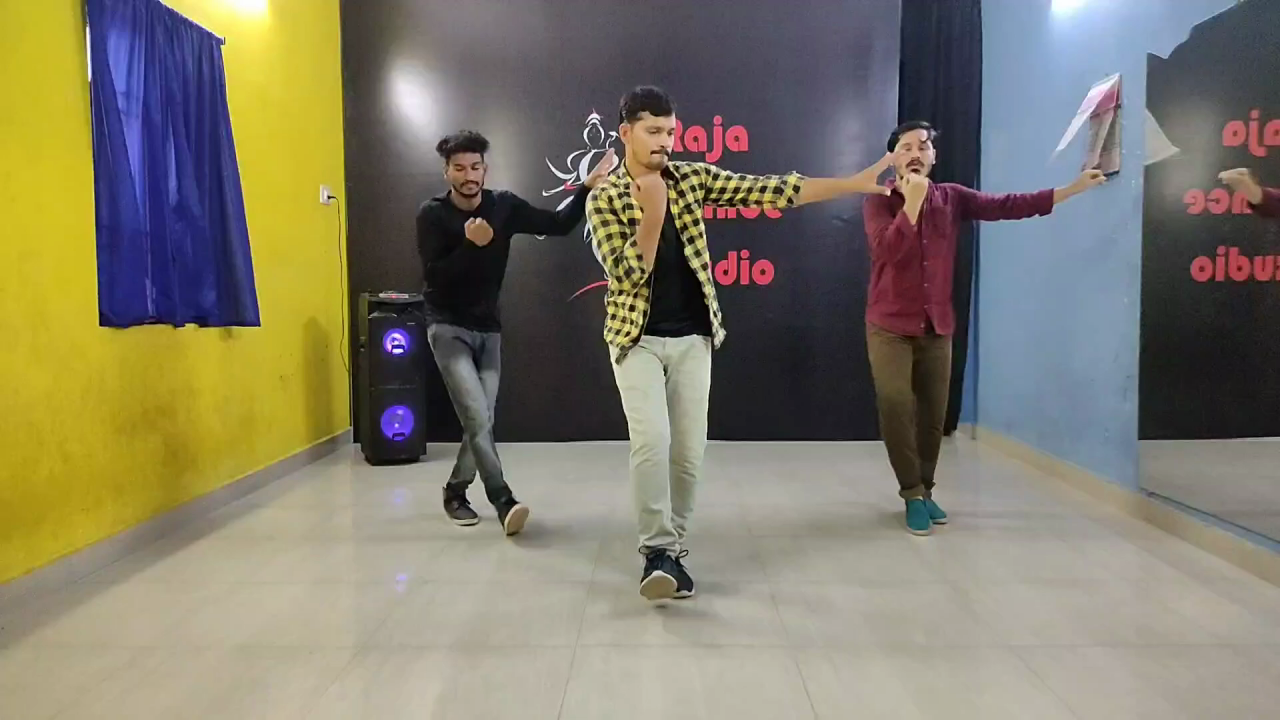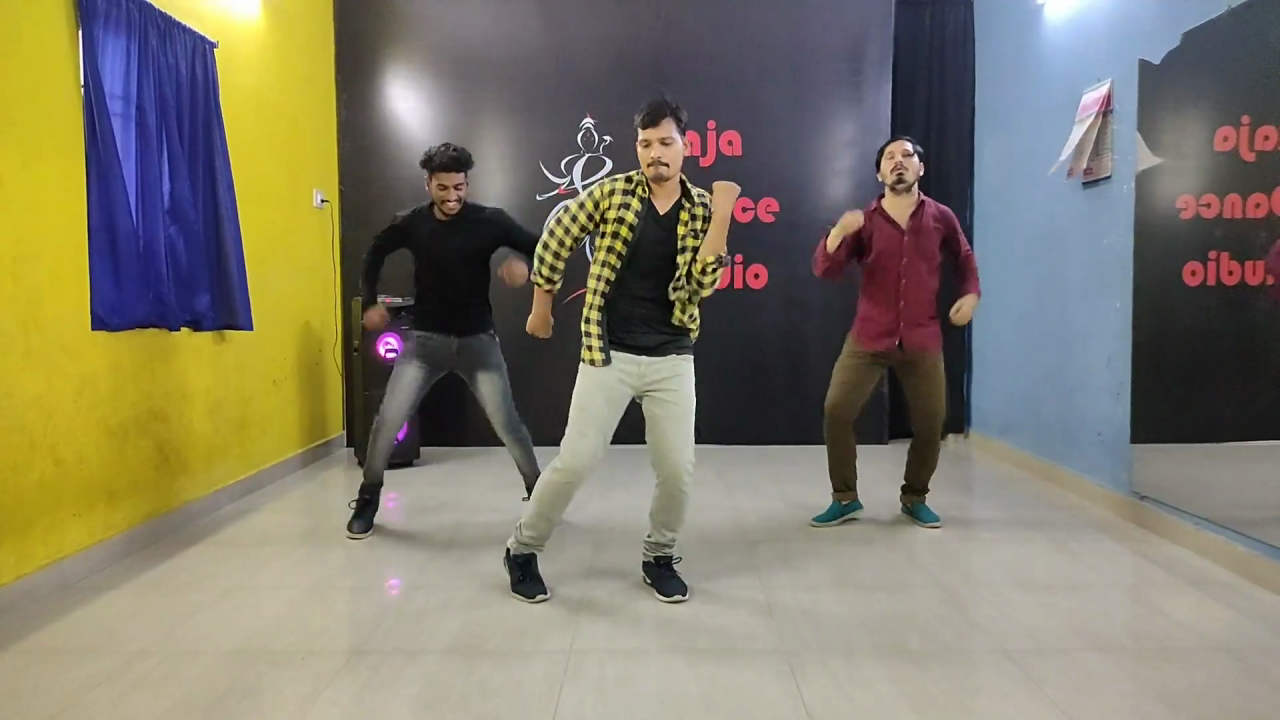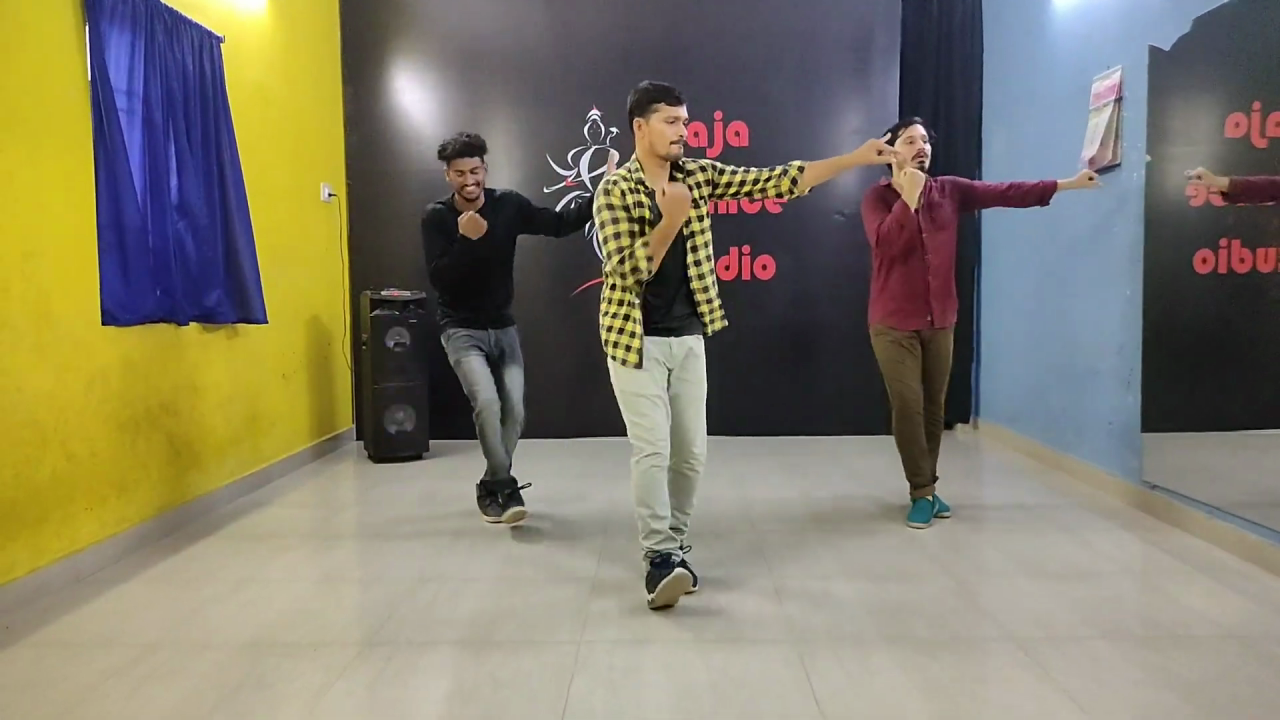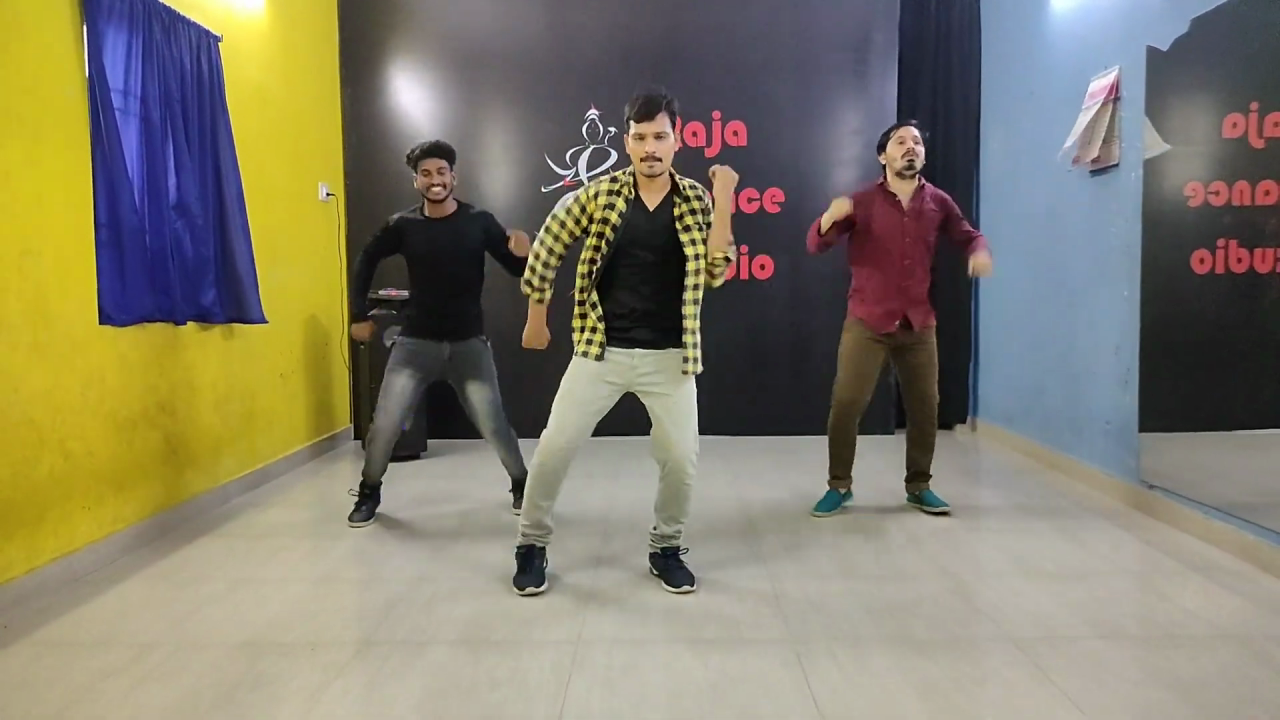
dt=1s
person 1, frame 1
left shoulder: (692, 178)
right shoulder: (606, 196)
left elbow: (769, 191)
right elbow: (630, 274)
left wrist: (856, 182)
right wrist: (651, 215)
left hip: (692, 338)
right hip: (637, 338)
left knee: (688, 453)
right knee: (651, 440)
left ankle: (671, 550)
right ankle: (657, 550)
person 1, frame 2
left shoulder: (702, 207)
right shoulder: (608, 192)
left elbow: (705, 281)
right elbow: (556, 238)
left wrist: (722, 215)
right wrist: (540, 304)
left hip: (671, 359)
right hip: (606, 356)
left knee: (677, 470)
right knee: (575, 463)
left ankle: (659, 558)
right ankle: (523, 552)
person 1, frame 3
left shoulder: (698, 175)
right shoulder: (615, 189)
left elbow: (775, 180)
right elbow: (633, 272)
left wrist: (857, 159)
right wrist: (668, 221)
left hip: (687, 337)
right hip: (633, 338)
left knee: (690, 451)
right knee: (651, 447)
left ankle: (672, 546)
right ankle: (665, 557)
person 1, frame 4
left shoulder: (694, 198)
right shoulder: (596, 194)
left elbow: (719, 267)
right elbow: (547, 245)
left wrist: (723, 203)
right wrist: (535, 315)
left hip: (668, 357)
right hip: (601, 350)
left knee: (681, 462)
right knee: (555, 449)
left ankle: (665, 548)
right ankle: (531, 545)
person 2, frame 1
left shoulder: (952, 199)
right shoulder: (879, 204)
left elbow: (1008, 206)
right elbow: (890, 252)
left wrist: (1072, 189)
right wrist: (908, 202)
left hip: (935, 327)
right hip: (888, 326)
left knee: (933, 412)
right knee: (893, 401)
left ankle: (921, 490)
right ankle: (910, 493)
person 2, frame 2
left shoulder: (941, 217)
right shoulder: (865, 221)
left elbow: (964, 261)
right elbow: (827, 268)
left wrist: (971, 295)
right wrist: (839, 234)
left hip: (923, 340)
right hip: (869, 339)
left knee: (930, 422)
right knee: (837, 410)
left ankle: (915, 497)
right ankle: (844, 497)
person 2, frame 3
left shoulder: (951, 190)
right shoulder: (878, 196)
left elbow: (1005, 194)
right elbow: (886, 246)
left wrist: (1068, 184)
right wrist: (908, 197)
left hip: (939, 319)
right hip: (893, 321)
left knee: (934, 405)
right knee: (908, 403)
left ankle: (927, 485)
right ankle: (920, 492)
person 2, frame 4
left shoulder: (938, 202)
right shoulder: (863, 199)
left elbow: (967, 237)
right elbow: (816, 245)
left wrist: (980, 254)
right wrist: (828, 219)
left hip: (918, 323)
right hip: (866, 321)
left knee: (924, 405)
right knee: (848, 401)
left ankle: (919, 485)
right ankle: (839, 486)
person 3, frame 1
left shoulder: (505, 205)
right shoulder: (432, 213)
left elbow: (559, 226)
right elbow: (433, 277)
left wrist: (588, 189)
right wrist: (471, 244)
left hip: (487, 329)
right hip: (448, 328)
left knee: (480, 418)
right knee: (475, 410)
left ankle: (455, 492)
right ankle: (503, 499)
person 3, frame 2
left shoulder: (490, 220)
right shoulder: (410, 222)
left elbow: (536, 246)
right elbow: (375, 257)
left wrist: (525, 265)
right wrist: (371, 303)
left hip: (476, 338)
right hip: (427, 337)
left knee: (505, 422)
right knee: (390, 421)
right ankle: (367, 503)
person 3, frame 3
left shoulder: (509, 205)
right shoulder: (437, 217)
left elbow: (561, 224)
right elbow: (438, 279)
right wrist: (467, 239)
left hip: (503, 328)
right hip: (461, 330)
left knee: (513, 411)
right knee: (487, 403)
left ankle: (492, 488)
right ankle: (505, 489)
person 3, frame 4
left shoulder: (480, 221)
right shoulder: (402, 224)
left elbow: (510, 265)
right elbow: (367, 261)
left wrist: (522, 255)
right wrist: (360, 313)
left hip: (468, 343)
right hip: (416, 342)
left knee: (492, 426)
right knee: (385, 423)
left ankle: (521, 485)
right ankle: (369, 494)
